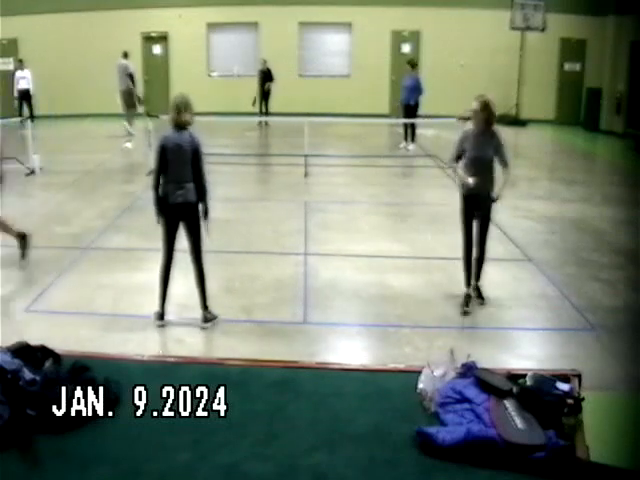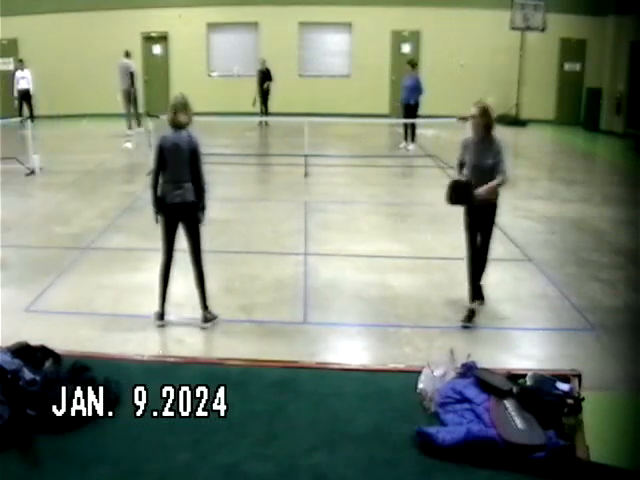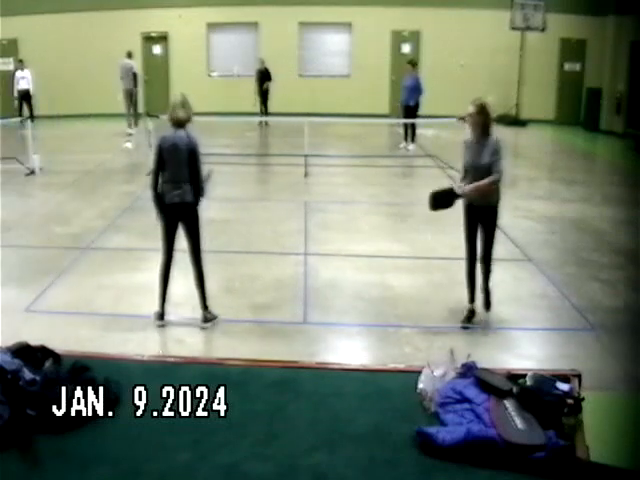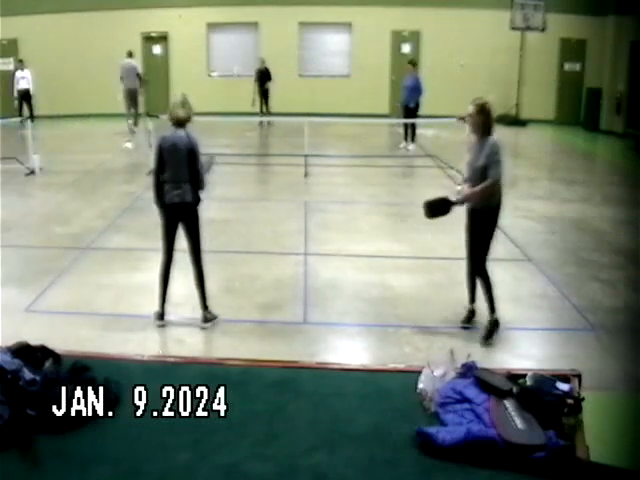
dt=0.2s
person 1, frame 1
left shoulder: (165, 141)
right shoulder: (193, 141)
left elbow: (157, 176)
right elbow: (199, 176)
left wrist: (157, 204)
right wrist: (204, 203)
left hip: (169, 203)
right hip: (190, 201)
left knee: (167, 257)
right knee: (197, 258)
left ankle: (161, 311)
right ankle: (205, 312)
person 1, frame 2
left shoulder: (163, 141)
right shoulder: (191, 141)
left elbow: (156, 175)
right elbow: (198, 176)
left wrist: (156, 203)
right wrist: (201, 202)
left hip: (168, 202)
right hip: (188, 202)
left knee: (167, 257)
right knee: (196, 258)
left ankle: (161, 311)
right ankle: (205, 312)
person 1, frame 3
left shoulder: (163, 141)
right shoulder: (190, 141)
left elbow: (156, 176)
right elbow: (196, 176)
left wrist: (158, 202)
right wrist: (198, 194)
left hip: (168, 203)
right hip: (187, 202)
left knee: (167, 256)
right knee: (196, 258)
left ankle: (161, 311)
right ankle: (205, 312)
person 1, frame 4
left shoulder: (163, 141)
right shoulder: (190, 141)
left elbow: (157, 177)
right elbow: (198, 179)
left wrist: (160, 203)
right wrist: (198, 188)
left hip: (168, 202)
right hip: (187, 202)
left knee: (167, 257)
right knee: (196, 258)
left ankle: (161, 311)
right ankle: (205, 312)
person 2, frame 1
left shoulder: (494, 137)
right shoulder: (466, 136)
left elbow: (505, 167)
right elbow: (454, 162)
left wrist: (500, 188)
right wrist: (462, 176)
left hip: (486, 195)
right hip: (468, 194)
left knee: (482, 242)
right knee: (468, 242)
left ankle: (476, 284)
right ankle: (467, 291)
person 2, frame 2
left shoulder: (494, 145)
right shoulder: (466, 143)
left elbow: (502, 177)
left wrist: (485, 188)
left hip: (489, 204)
right hip: (470, 204)
left knee: (483, 251)
right knee: (472, 253)
left ankle: (477, 284)
right ankle: (472, 305)
person 2, frame 3
left shoulder: (493, 144)
right shoulder: (468, 144)
left elbow: (497, 176)
left wrist: (474, 187)
right wrist: (460, 185)
left hip: (489, 206)
right hip: (470, 206)
left knee: (485, 257)
right knee: (471, 256)
left ankle: (485, 286)
right ankle: (471, 306)
person 2, frame 4
left shoulder: (492, 145)
right shoulder: (474, 144)
left elbow: (494, 180)
left wrist: (471, 193)
right wrist: (465, 186)
left hip: (488, 209)
right hip: (473, 208)
left knee: (479, 263)
right knee: (471, 260)
left ankle: (493, 317)
right ankle: (472, 307)
